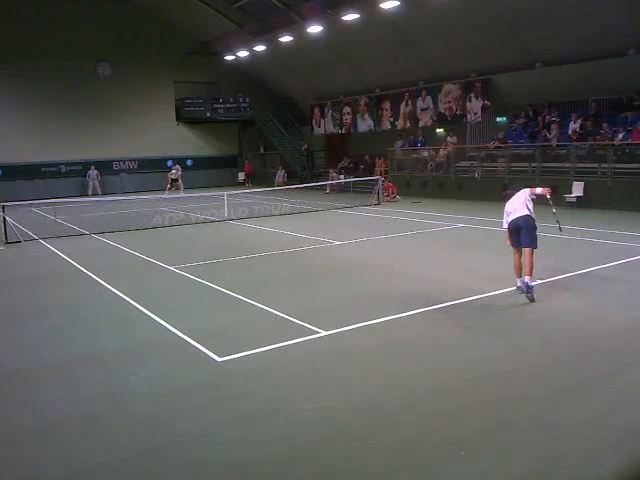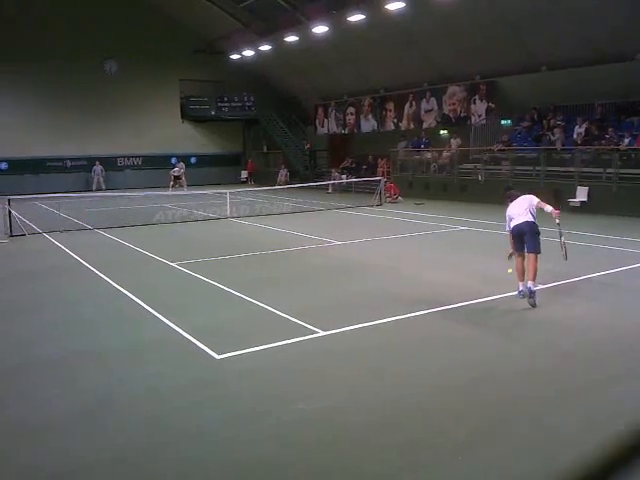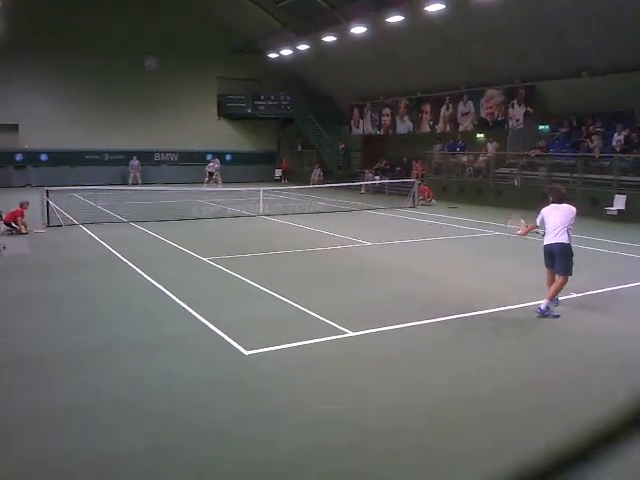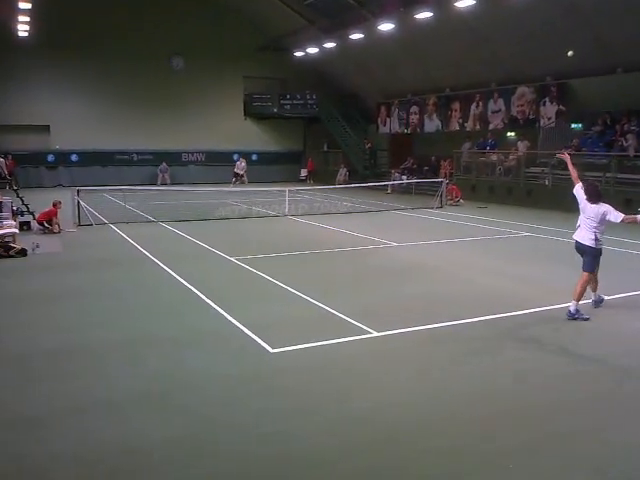
dt=1s
person 1, frame 1
left shoulder: (507, 206)
right shoulder: (524, 192)
left elbow: (507, 228)
right elbow: (533, 190)
left wrist: (510, 242)
right wrist: (543, 190)
left hip: (512, 223)
right hip: (526, 219)
left knee: (517, 252)
right knee: (528, 253)
left ankle: (519, 284)
right ankle: (527, 283)
person 1, frame 2
left shoulder: (509, 209)
right shoulder: (528, 197)
right elbow: (541, 204)
left wrist: (513, 249)
right wrist: (552, 211)
left hip: (515, 227)
right hip: (529, 225)
left knee: (520, 256)
right knee: (532, 257)
left ankle: (521, 289)
right ankle: (530, 287)
person 1, frame 3
left shoulder: (546, 210)
right shoulder: (572, 209)
left elbow: (536, 225)
left wrist: (525, 231)
left hip: (548, 245)
right hip: (563, 245)
left knee: (551, 271)
right knee: (562, 279)
left ankle: (552, 297)
right ankle: (544, 307)
person 1, frame 4
left shoulder: (582, 200)
right shoulder: (605, 209)
left elbow: (575, 179)
right elbow: (625, 219)
left wrist: (568, 161)
left hip: (579, 242)
right hip: (592, 246)
left knee: (593, 271)
right knee: (586, 277)
left ankle: (596, 298)
right ankle: (573, 309)
